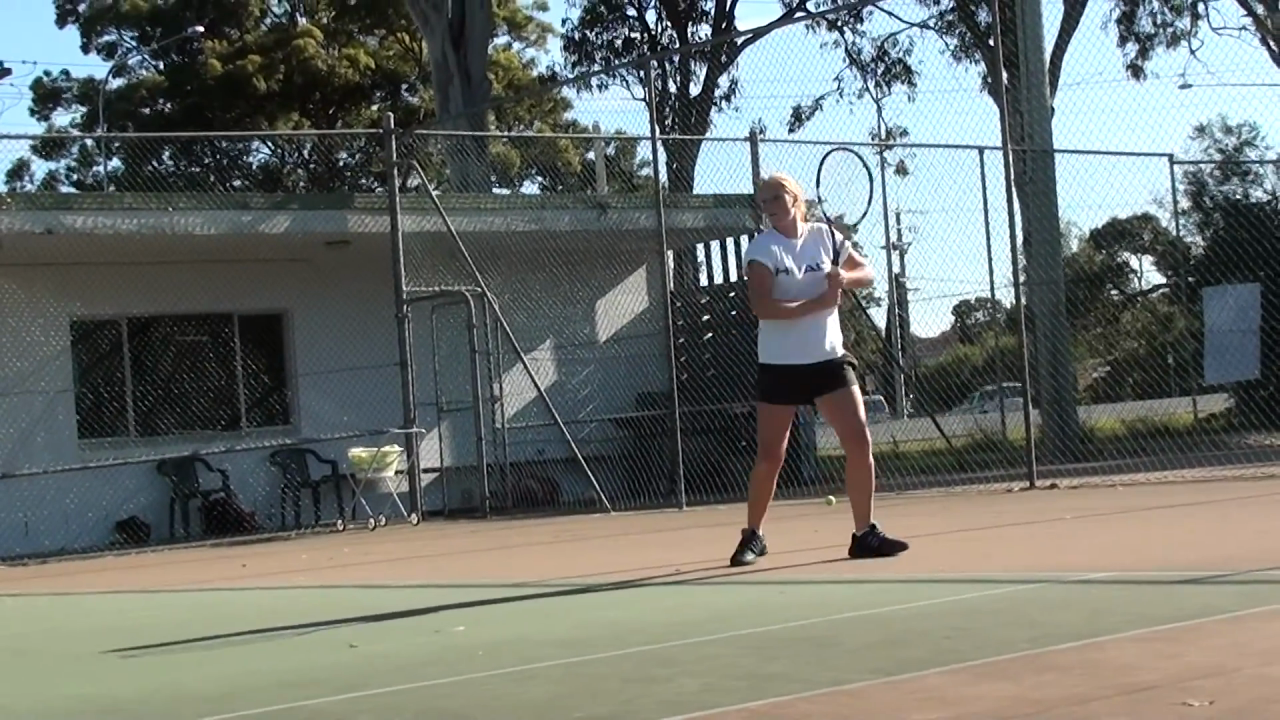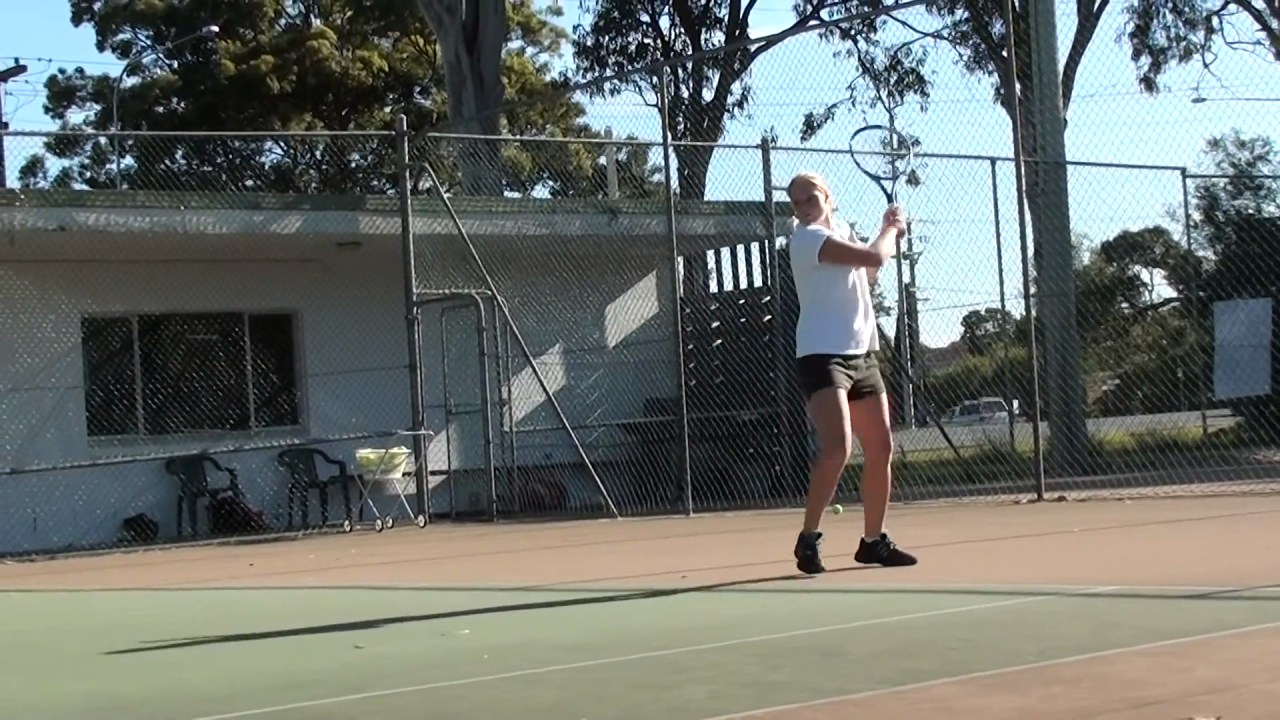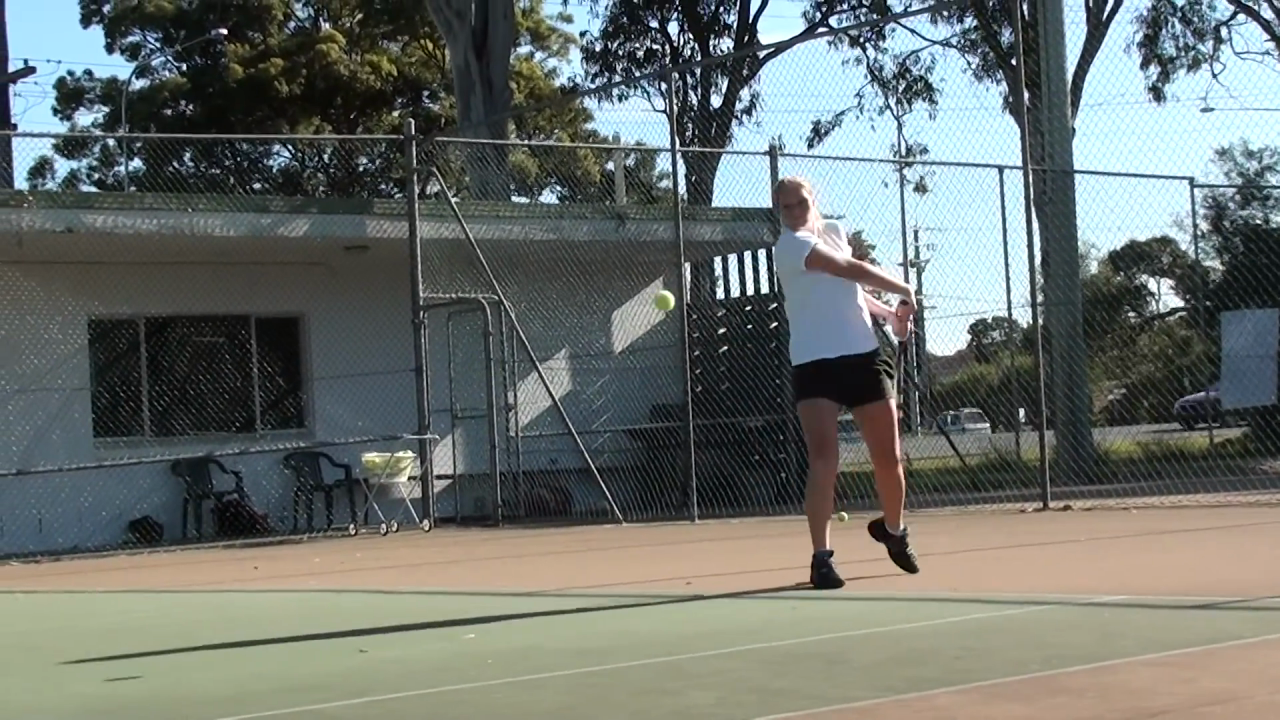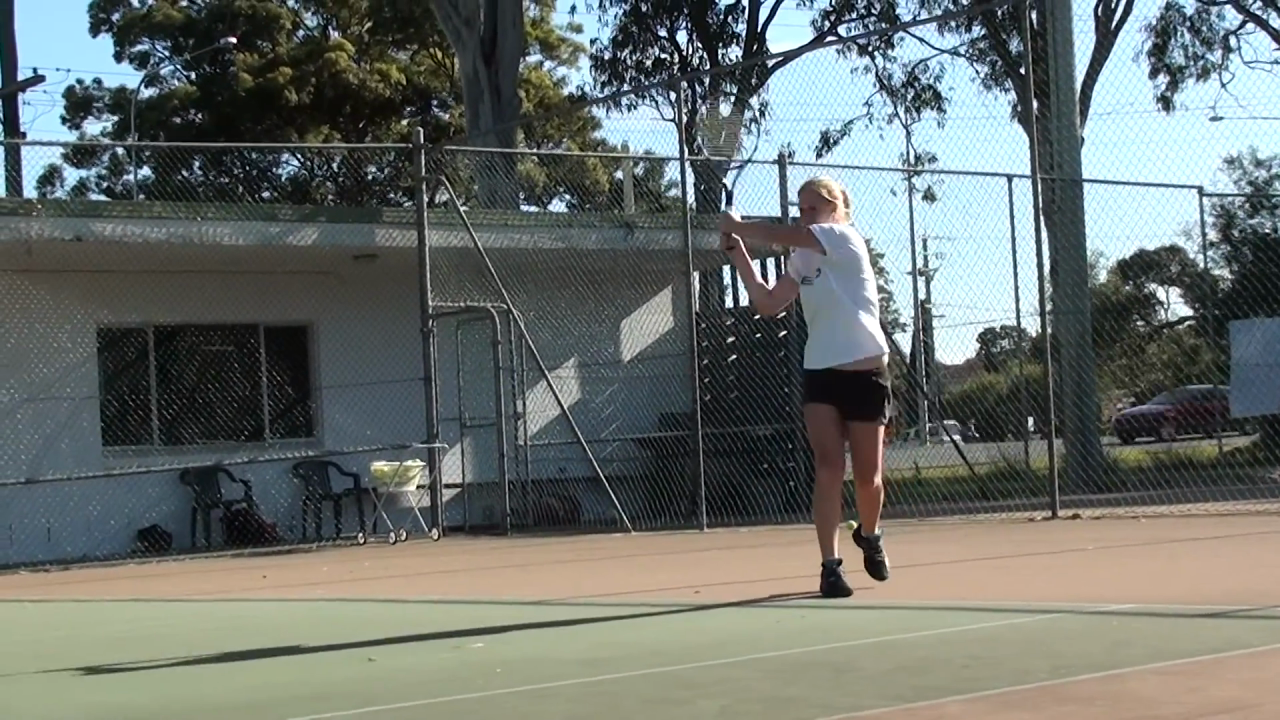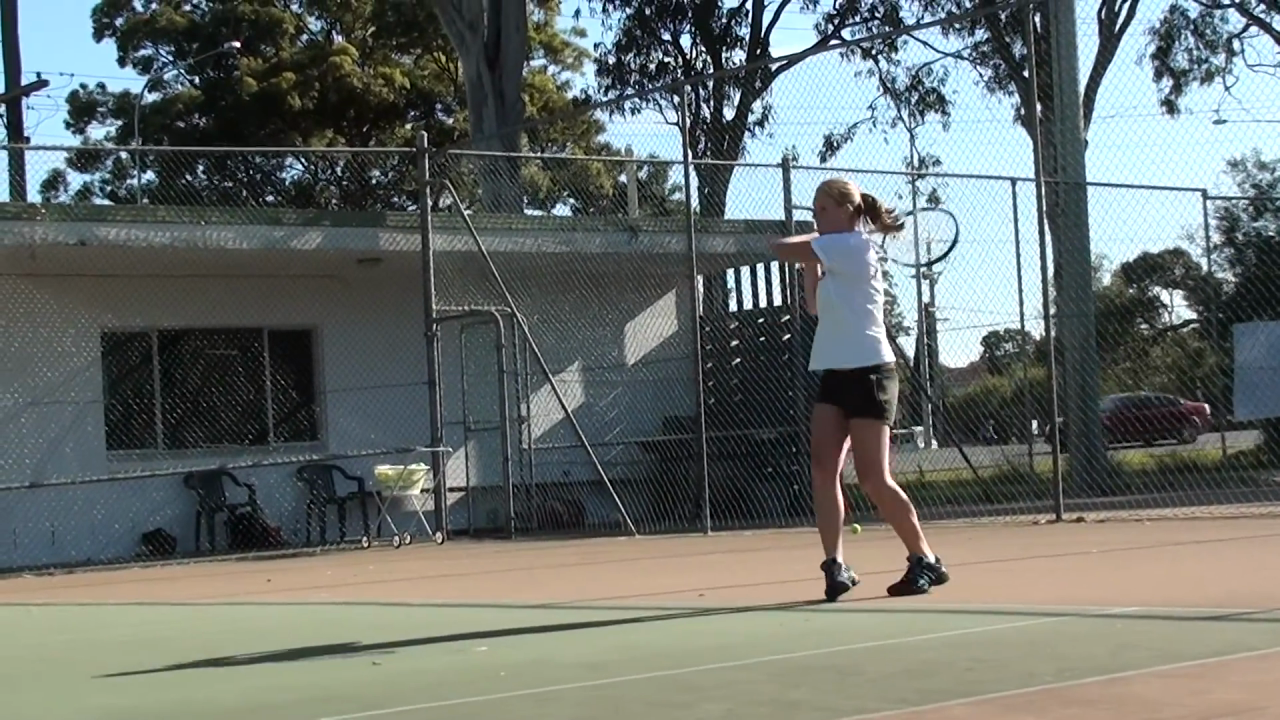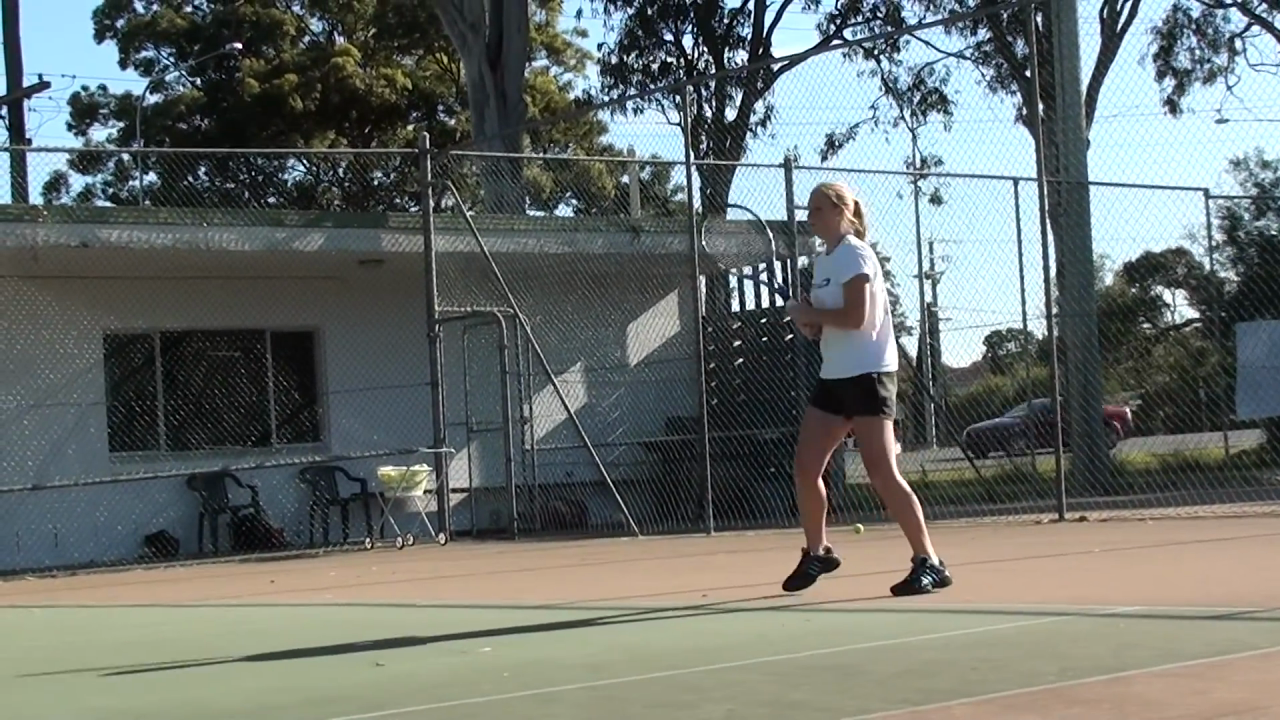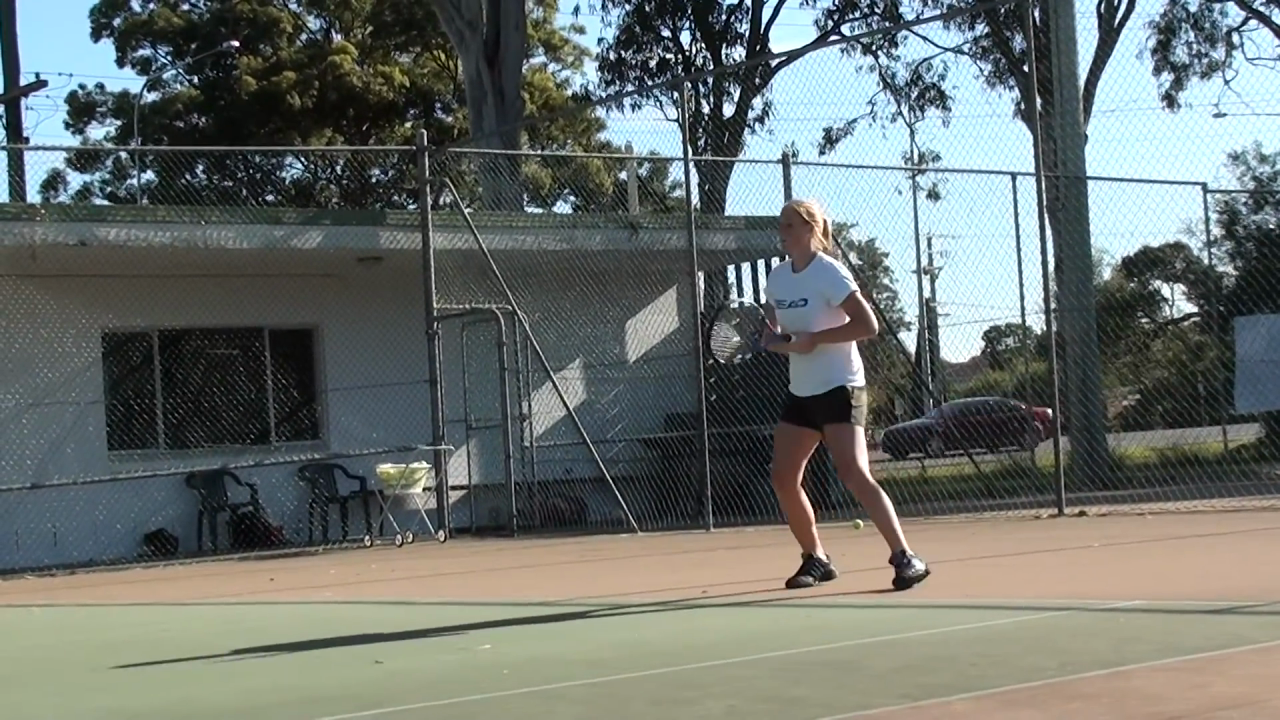
dt=0.3s
person 1, frame 1
left shoulder: (824, 235)
right shoulder: (761, 248)
left elbow: (862, 273)
right elbow: (763, 308)
left wrist: (842, 278)
right wrist: (818, 302)
left hip: (829, 358)
right hip: (781, 365)
left knee: (859, 442)
right knee: (770, 457)
left ankle: (864, 533)
right ankle: (752, 535)
person 1, frame 2
left shoulder: (839, 229)
right shoulder: (808, 237)
left elbow: (866, 267)
right elbow: (872, 257)
left wrist: (889, 228)
right wrist: (889, 229)
left hip: (860, 354)
right hip: (822, 356)
left knee: (881, 451)
right knee: (835, 448)
left ankle: (873, 540)
right ankle: (809, 535)
person 1, frame 3
left shoulder: (830, 233)
right shoulder: (789, 245)
left elbow: (851, 276)
right elbow: (853, 269)
left wrist: (885, 312)
right wrist: (902, 288)
left hip: (863, 357)
right hip: (815, 366)
left knee: (888, 458)
right knee: (824, 461)
left ankle: (893, 529)
right ankle: (821, 558)
person 1, frame 4
left shoulder: (843, 237)
right shoulder: (803, 258)
left elbow: (779, 233)
right elbow: (769, 305)
left wrist: (737, 227)
right wrist: (742, 255)
left hip: (865, 370)
right hip: (821, 372)
left knee: (868, 476)
right knee: (829, 469)
left ankle: (869, 536)
right ankle: (831, 566)
person 1, frame 5
left shoulder: (847, 245)
right shoulder: (839, 249)
left elbow: (781, 247)
right elbow: (816, 305)
left wrist: (812, 241)
right wrist: (814, 248)
left hip: (866, 372)
right hip: (834, 374)
left knee: (873, 478)
right knee: (825, 470)
left ankle: (926, 561)
right ankle: (836, 566)
person 1, frame 6
left shoulder: (854, 254)
right shoulder: (822, 260)
left elbow: (855, 317)
left wrist: (805, 313)
right wrist: (806, 318)
left hip: (867, 374)
right hip: (834, 377)
left knee: (883, 473)
right knee: (805, 469)
left ankle: (930, 564)
right ankle: (816, 553)
person 1, frame 7
left shoulder: (830, 273)
right shoulder: (776, 277)
left elbow: (867, 325)
right elbow: (772, 328)
left wrist: (815, 341)
right wrist: (779, 341)
left hip: (839, 386)
right hip: (800, 391)
left knee: (854, 474)
right knee: (783, 479)
left ankle: (905, 557)
right ankle: (815, 558)
